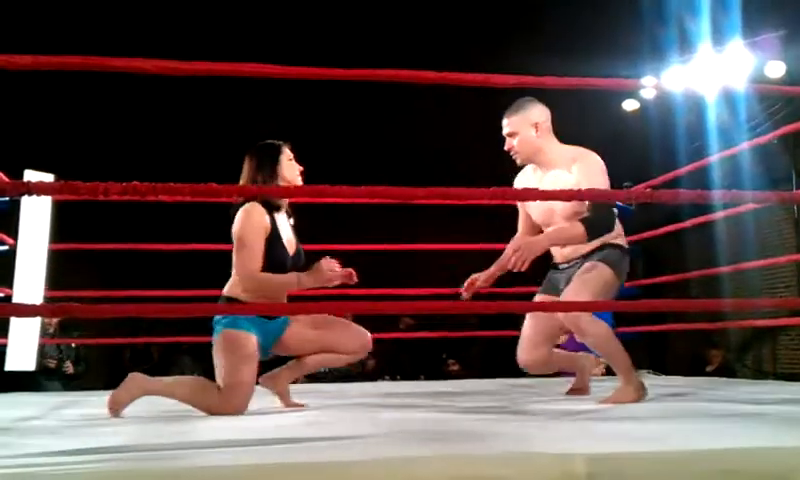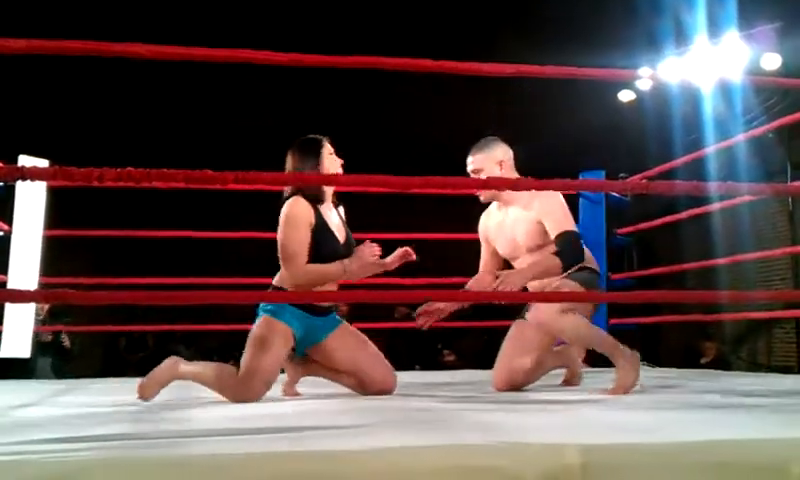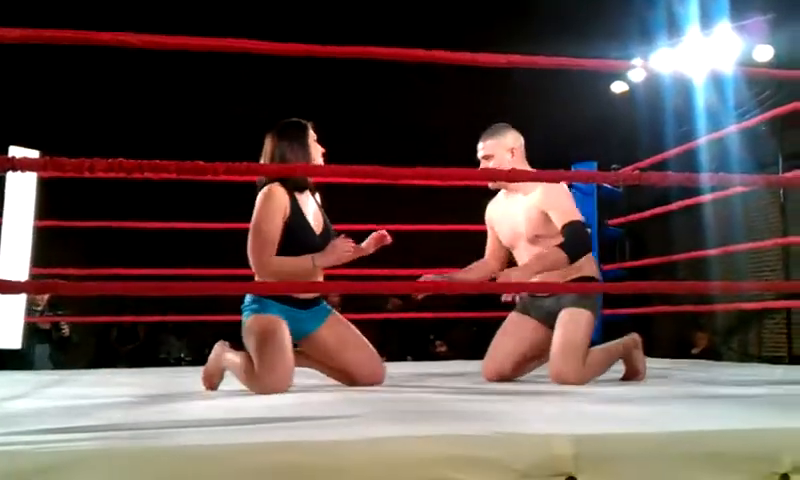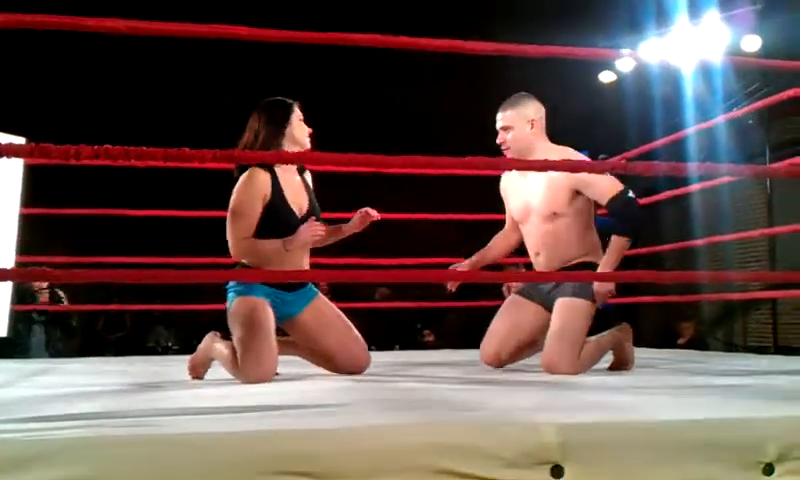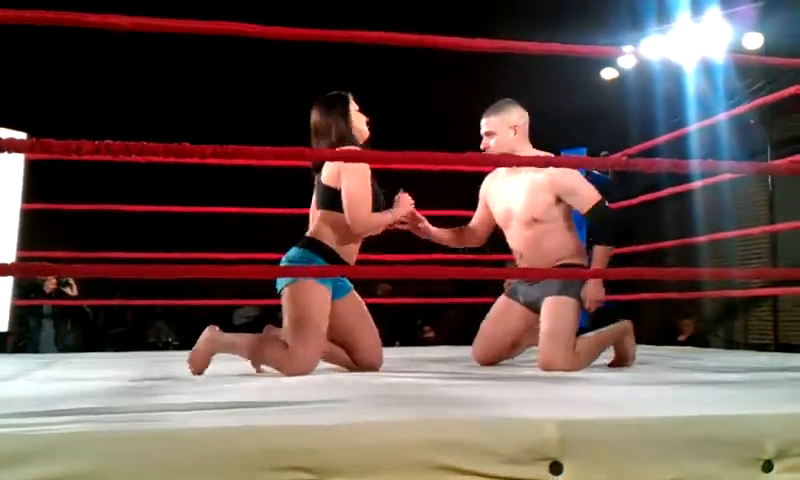
dt=0.4s
person 1, frame 1
left shoulder: (285, 218)
right shoulder: (254, 213)
right elbow: (249, 280)
left wrist: (327, 278)
right wrist: (308, 278)
left hip: (277, 321)
right hip: (240, 319)
left knee: (361, 341)
right knee: (230, 404)
left ankle: (280, 377)
right ankle: (145, 384)
person 1, frame 2
left shoulder: (336, 210)
right shoulder: (299, 207)
right elbow: (296, 274)
left wrist: (385, 264)
right wrist: (351, 263)
left hip: (323, 318)
right hip: (284, 311)
left knee: (383, 383)
right knee: (245, 389)
left ankle: (299, 366)
right ankle: (180, 368)
person 1, frame 3
left shoulder: (312, 196)
right shoulder: (275, 195)
right elbow: (262, 265)
left wrist: (361, 249)
right wrist: (321, 259)
left hip: (313, 308)
right hip: (269, 306)
left knee: (373, 374)
right knee: (273, 383)
left ankle: (292, 357)
right ankle: (226, 356)
person 1, frame 4
left shoulder: (303, 175)
right shoulder: (257, 178)
right elbow: (239, 249)
left wrist: (349, 227)
right wrist: (289, 243)
left hip: (299, 290)
right hip: (256, 288)
left knee: (358, 361)
right knee: (257, 372)
left ankle: (278, 345)
right ankle: (214, 347)
person 1, frame 5
left shoulder: (331, 163)
right elbow: (360, 223)
left wrist: (383, 224)
right wrist: (396, 212)
right hip: (311, 264)
left knee: (370, 360)
right knee: (300, 363)
left ankle: (280, 338)
right ankle: (221, 340)
person 2, frame 1
left shoulder: (584, 162)
right shoulder: (522, 181)
left elbow: (603, 221)
right elbow: (525, 237)
left wrist: (544, 240)
right wrist: (490, 273)
left hip: (604, 257)
right hip: (561, 268)
left knee: (570, 311)
right knee: (528, 359)
left ankle: (631, 381)
right ankle: (580, 363)
person 2, frame 2
left shoulder: (543, 199)
right shoulder: (487, 221)
left elbow: (571, 252)
right elbow: (486, 279)
left wrist: (522, 275)
right wrist: (447, 305)
left knee: (542, 316)
right knee: (503, 381)
left ankle: (620, 354)
right ankle: (566, 355)
person 2, frame 3
left shoulder: (548, 189)
right shoulder: (495, 209)
left elbow: (579, 242)
right elbow: (493, 263)
left wrist: (525, 271)
right wrist: (447, 279)
left hip: (576, 289)
right hip: (536, 299)
left knee: (565, 374)
right knee: (493, 371)
left ankle: (626, 346)
right ankle: (557, 347)
person 2, frame 4
right shoulder: (509, 180)
left elbow: (627, 209)
left wrist: (605, 270)
right wrist: (473, 263)
left hip: (578, 275)
right hip: (539, 282)
left knee: (557, 365)
right knee: (492, 356)
left ankle: (617, 337)
right ankle: (556, 335)
person 2, frame 5
left shoulder: (553, 173)
right shoulder: (491, 184)
left elbow: (604, 220)
right elbow: (473, 236)
left wrist: (596, 280)
right wrist: (429, 231)
left hip: (563, 276)
right hip: (523, 283)
left knee: (553, 362)
right knee: (482, 354)
left ankle: (618, 332)
right ankle: (546, 331)
